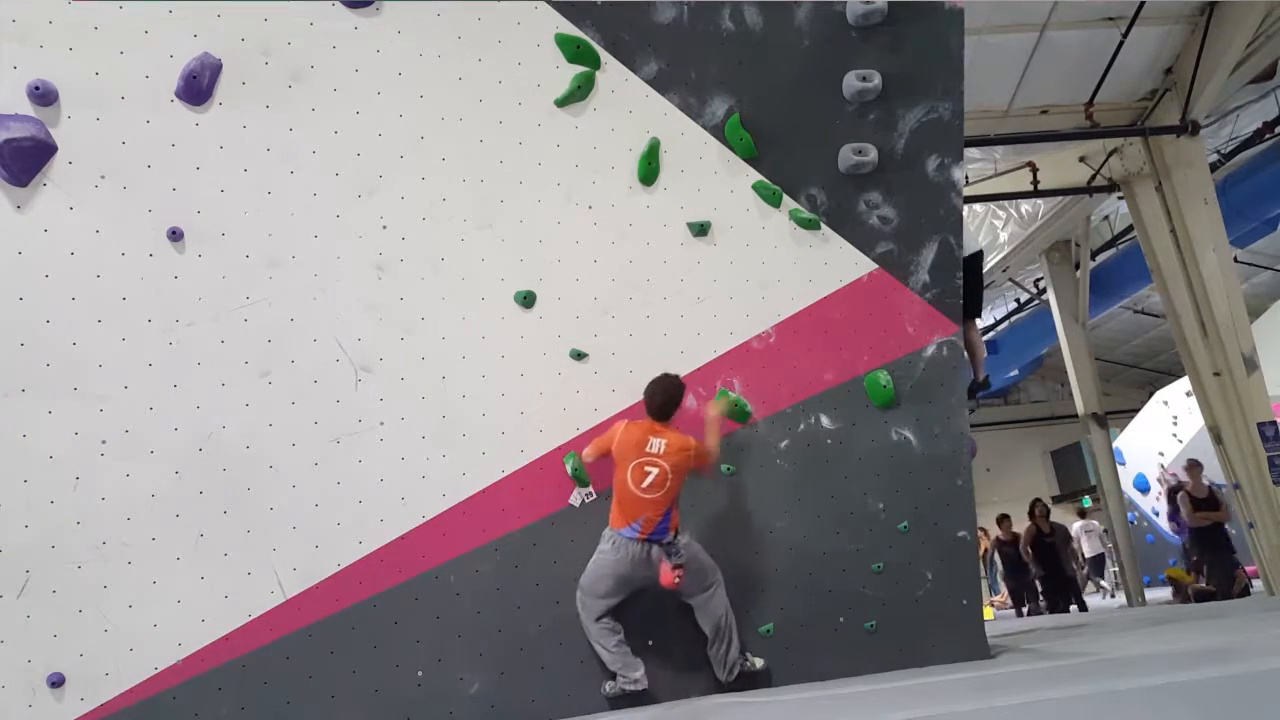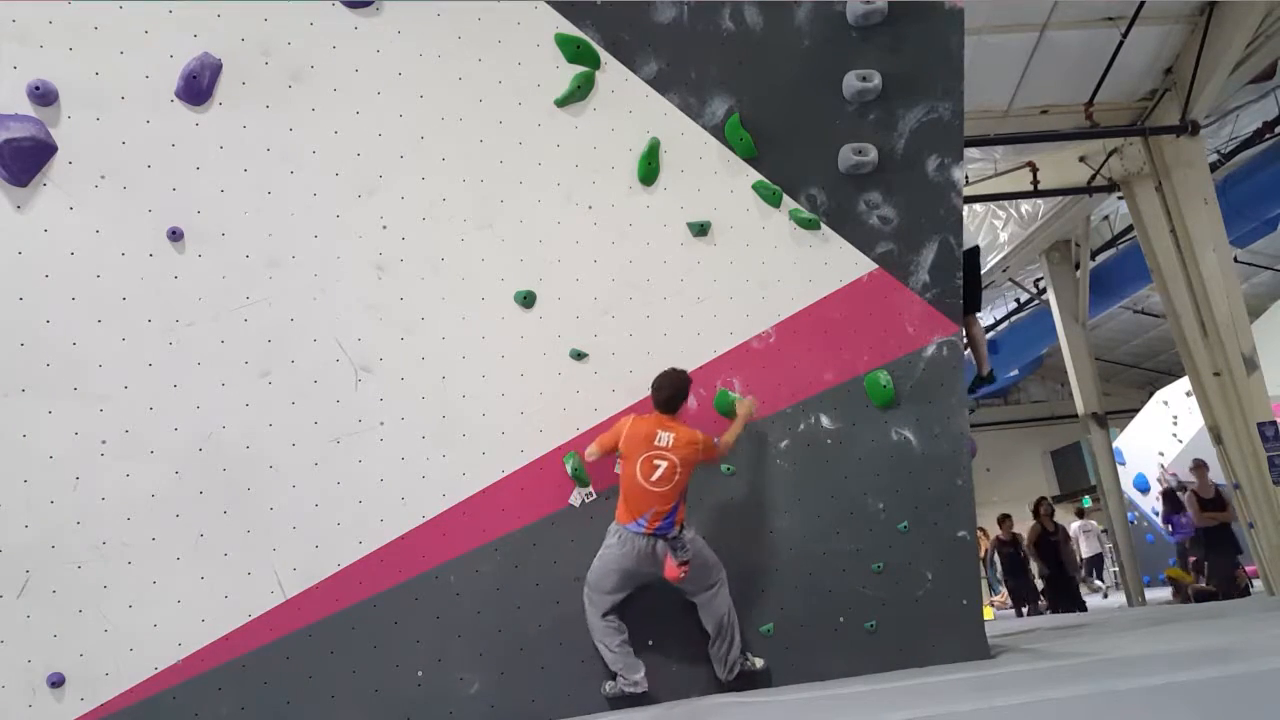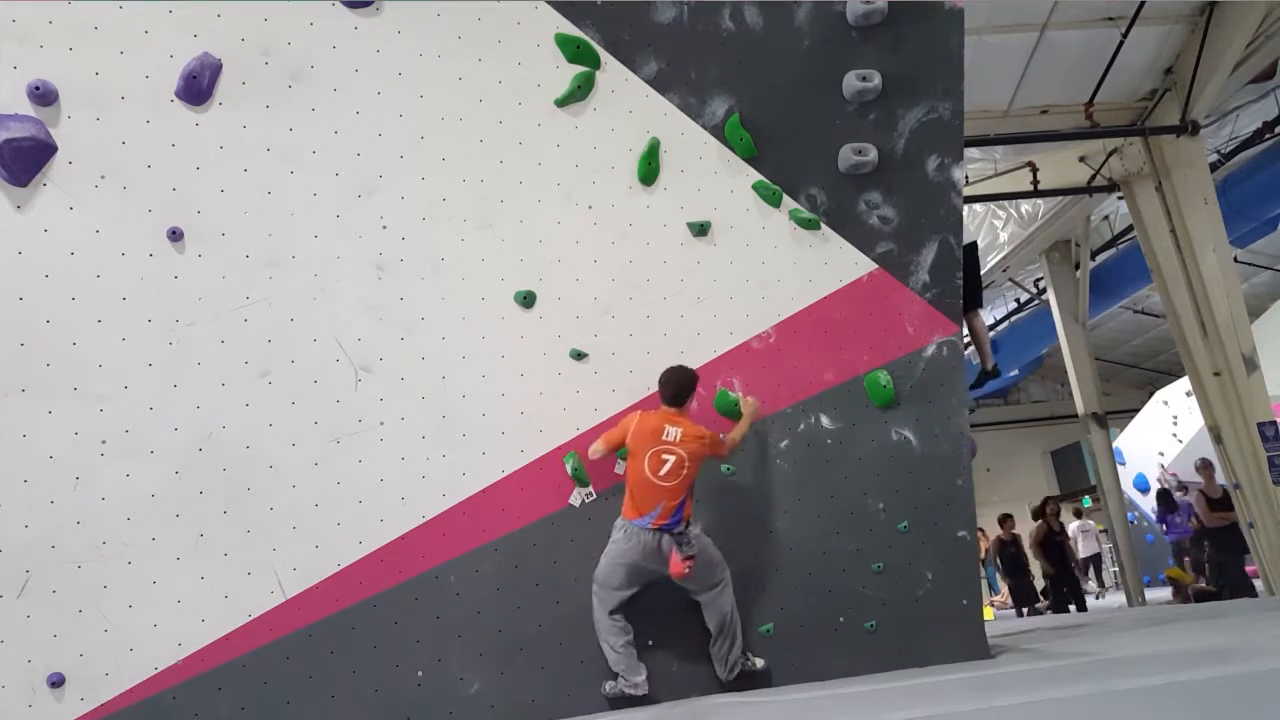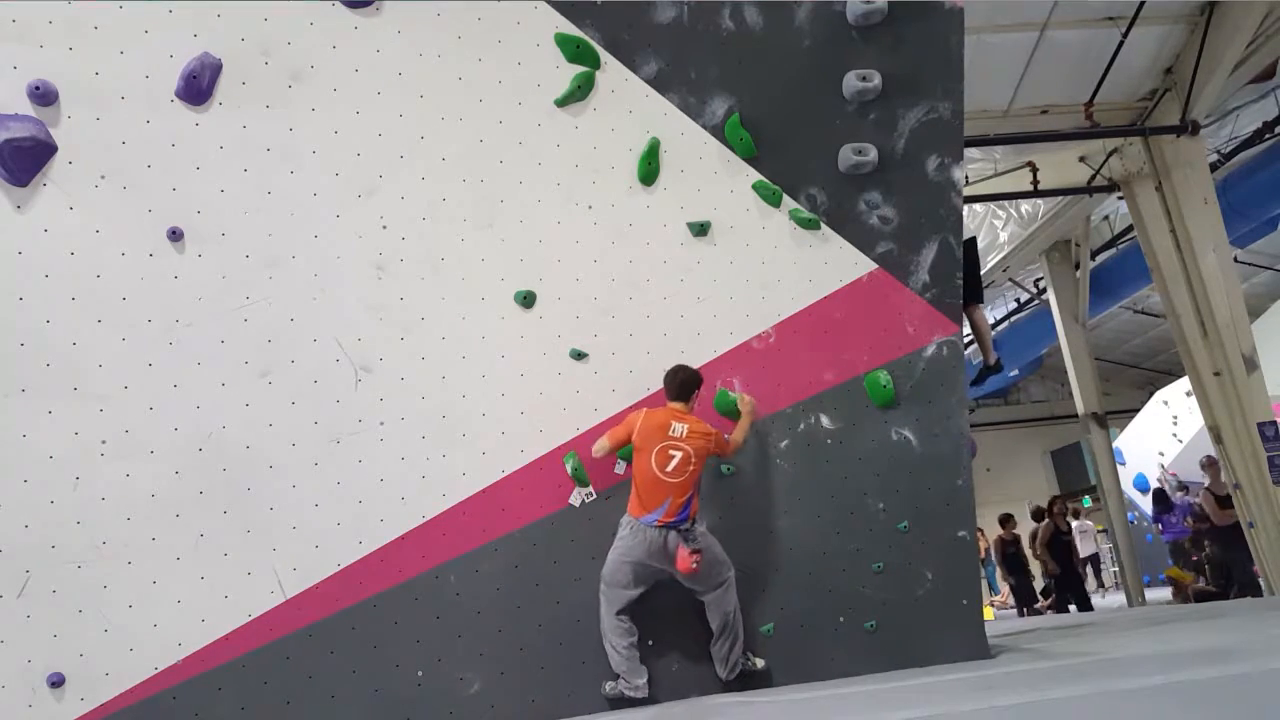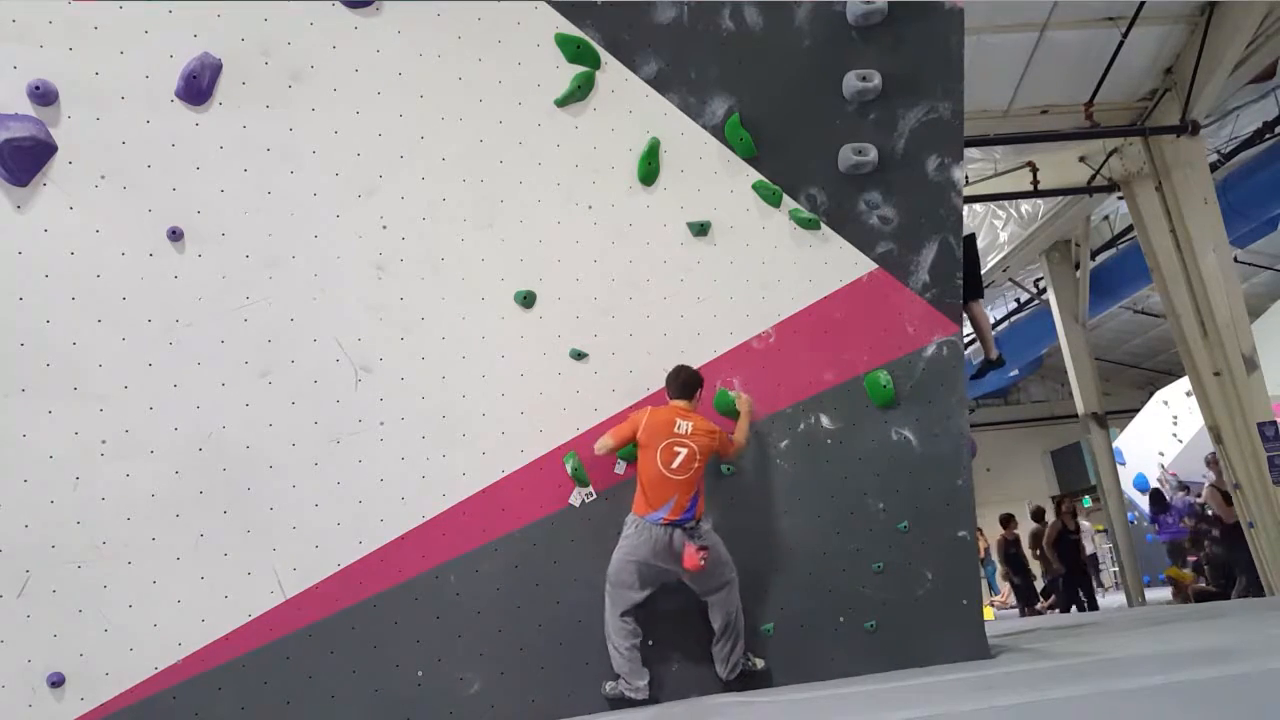
dt=0.1s
person 1, frame 1
left shoulder: (622, 432)
right shoulder: (687, 446)
left elbow: (587, 456)
right elbow: (711, 457)
right wrist: (714, 420)
left hip: (621, 545)
right hip: (666, 545)
left knee: (589, 603)
right knee: (709, 588)
left ankle: (628, 676)
right ankle: (730, 666)
person 1, frame 2
left shoulder: (630, 427)
right shoulder: (693, 440)
left elbow: (590, 455)
right elbow: (723, 448)
right wrist: (743, 417)
left hip: (627, 539)
right hip: (672, 541)
left knee: (597, 601)
right knee: (713, 586)
left ankle: (629, 678)
right ankle: (731, 665)
person 1, frame 3
left shoulder: (637, 422)
right shoulder: (700, 436)
left elbow: (594, 453)
right elbow: (729, 444)
right wrist: (748, 415)
left hip: (633, 534)
right hip: (677, 536)
left knee: (605, 600)
right knee: (717, 586)
left ankle: (630, 679)
right ankle: (732, 664)
person 1, frame 4
left shoulder: (642, 419)
right shoulder: (705, 432)
left elbow: (598, 451)
right elbow: (733, 445)
left wrist: (628, 438)
right wrist: (747, 413)
left hip: (639, 531)
right hip: (685, 533)
left knee: (613, 602)
right knee: (721, 587)
left ankle: (631, 682)
right ankle: (732, 666)
person 1, frame 5
left shoulder: (646, 417)
right shoulder: (710, 431)
left elbow: (600, 449)
right elbow: (735, 446)
left wrist: (630, 436)
right wrist: (745, 413)
left hip: (644, 530)
right hip: (689, 532)
left knee: (618, 603)
right knee: (724, 588)
left ankle: (632, 683)
right ankle: (732, 666)
